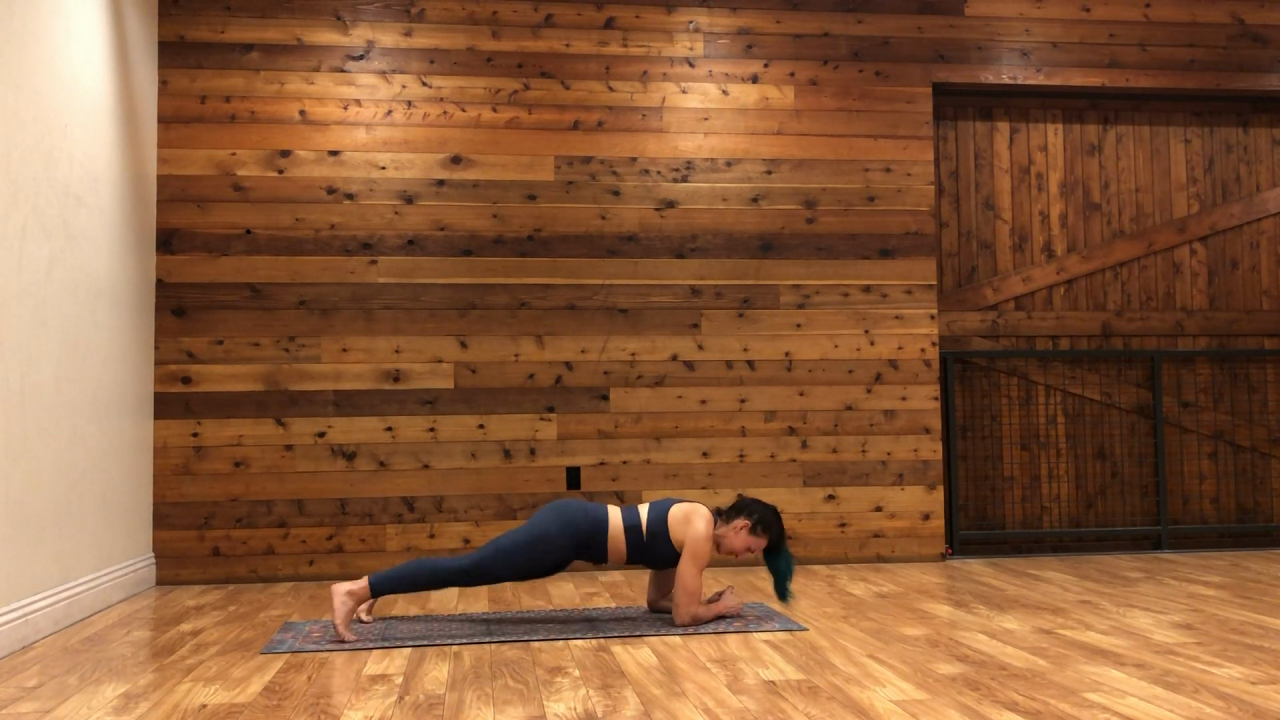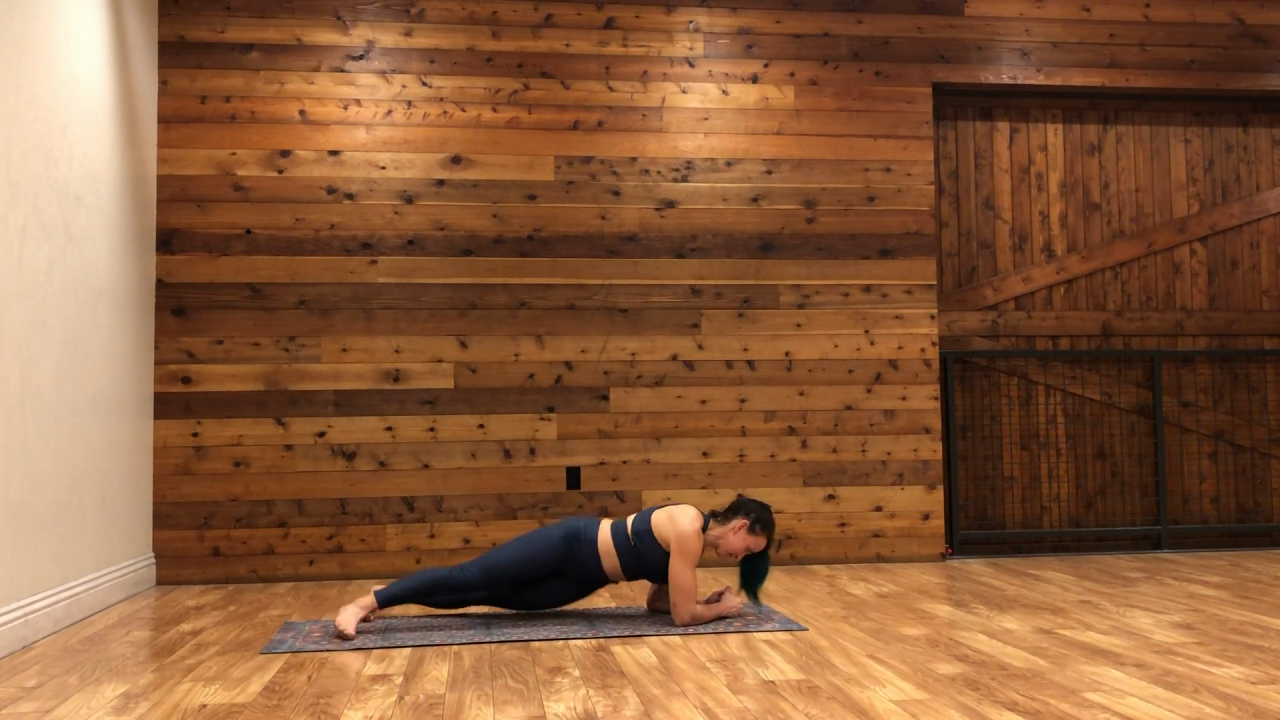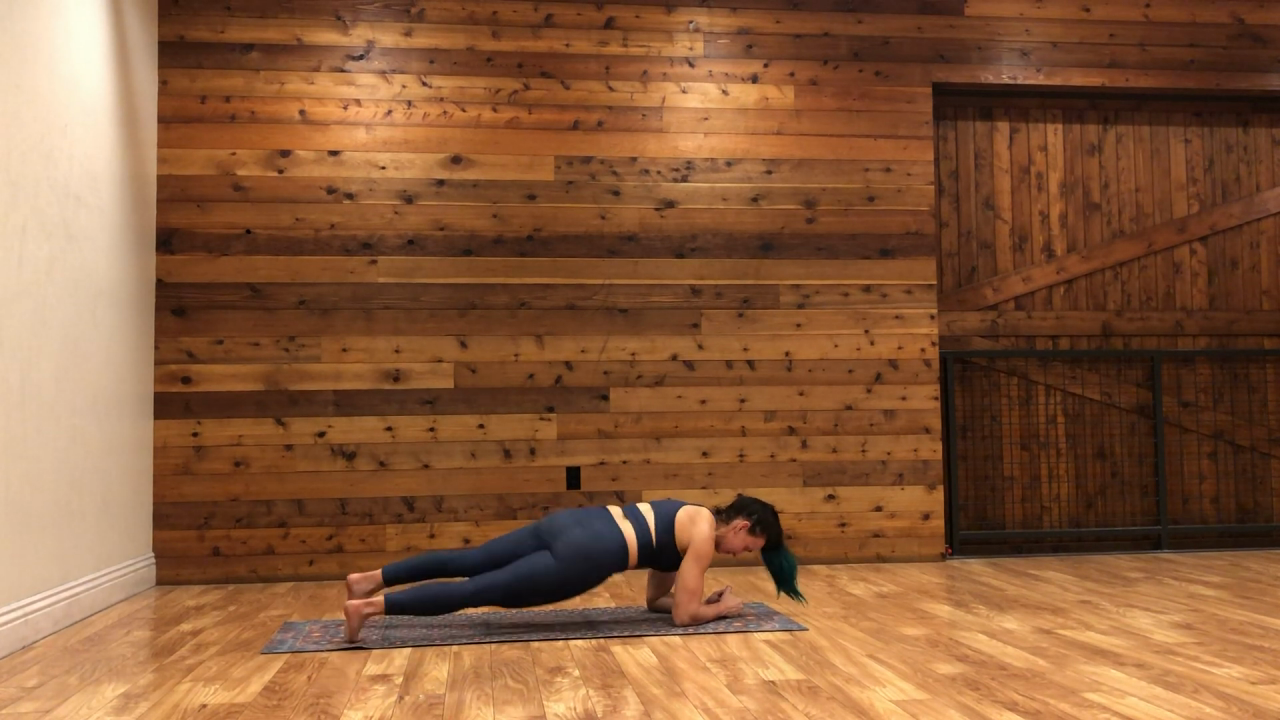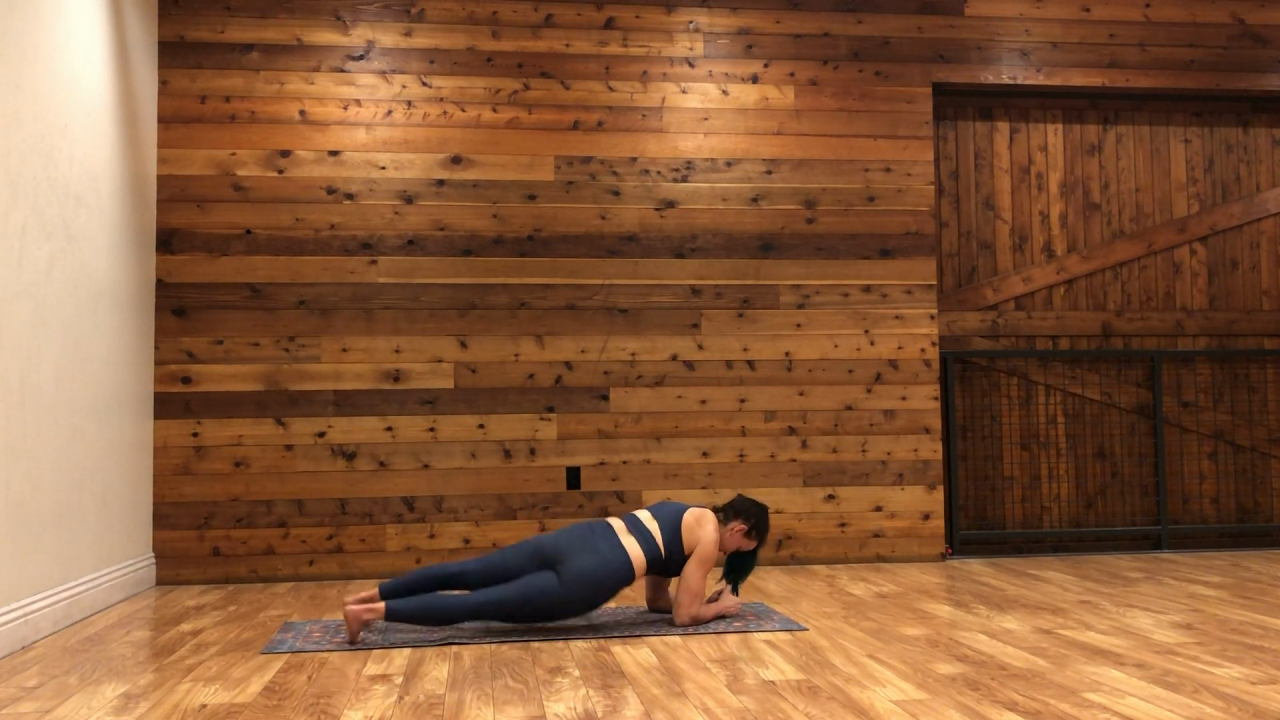
dt=0.5s
person 1, frame 1
left shoulder: (688, 522)
right shoulder: (701, 531)
left elbow: (658, 600)
right elbow: (683, 614)
left wrist: (706, 599)
right wrist: (720, 607)
left hip: (570, 521)
right hip: (568, 530)
left knee: (469, 566)
right knee: (465, 570)
left ankle: (371, 584)
right ankle: (355, 591)
person 1, frame 2
left shoulder: (692, 534)
right shoulder: (687, 530)
left elbow: (658, 601)
right elbow: (683, 615)
left wrist: (704, 600)
right wrist: (721, 607)
left hip: (581, 577)
right hip: (568, 545)
left knee: (482, 597)
right knee: (468, 579)
left ankle: (380, 598)
right ankle: (371, 601)
person 1, frame 3
left shoulder: (690, 520)
right shoulder: (705, 533)
left elbow: (657, 598)
right elbow: (684, 615)
left wrist: (704, 598)
right wrist: (722, 607)
left hip: (570, 523)
right hip: (583, 554)
left knee: (467, 562)
right knee: (478, 591)
left ankle: (372, 578)
right ankle: (370, 605)
person 1, frame 4
left shoulder: (686, 517)
right shoulder: (708, 535)
left elbow: (656, 598)
right elbow: (683, 615)
left wrist: (703, 599)
right wrist: (720, 607)
left hip: (573, 537)
right hip: (588, 574)
left knee: (464, 575)
right knee: (474, 605)
left ankle: (370, 593)
right ankle: (368, 609)
